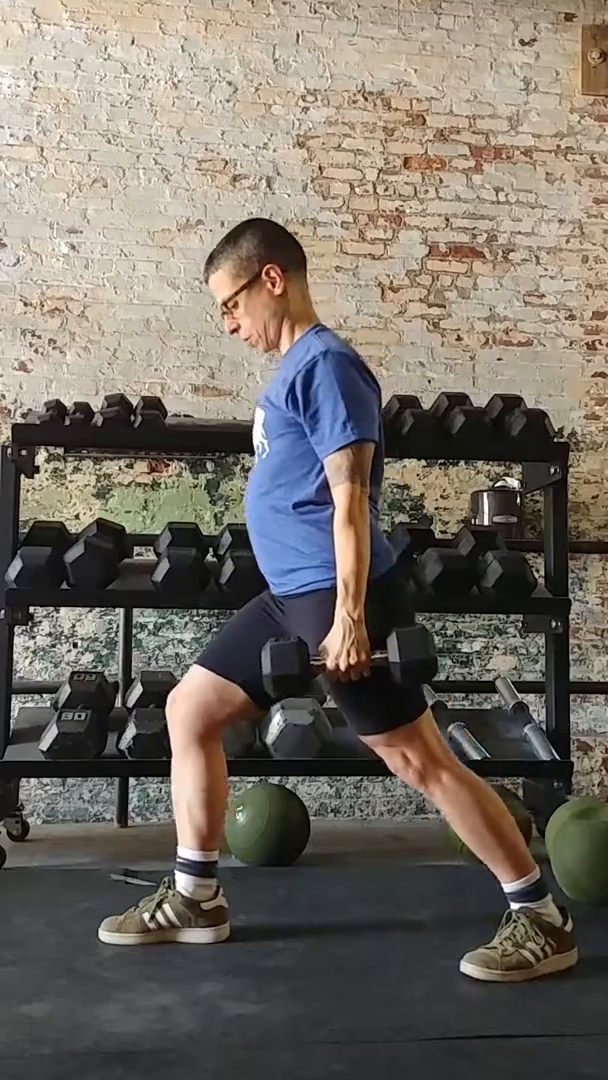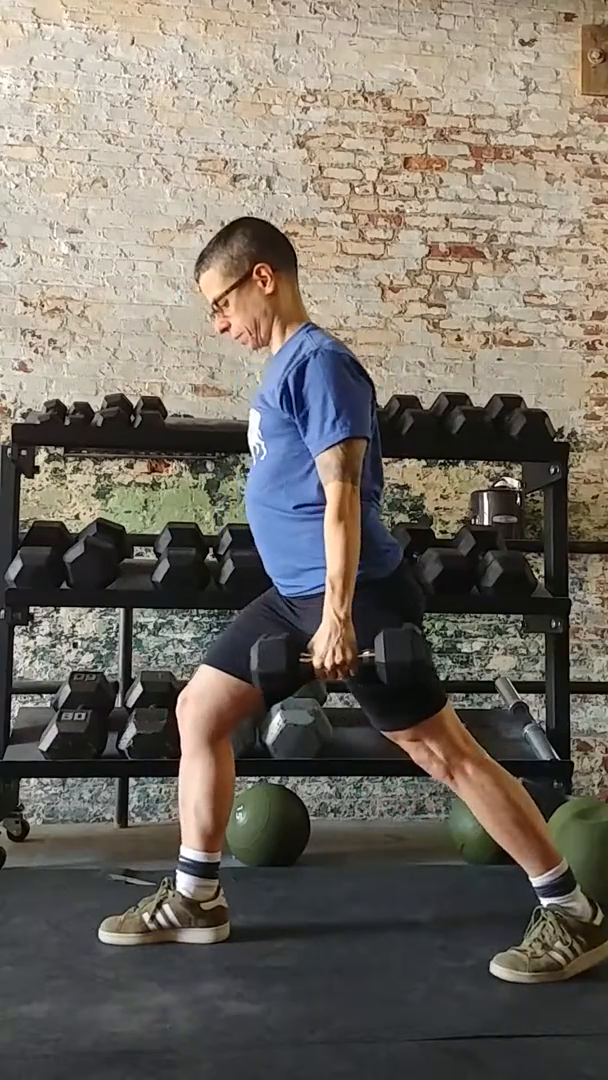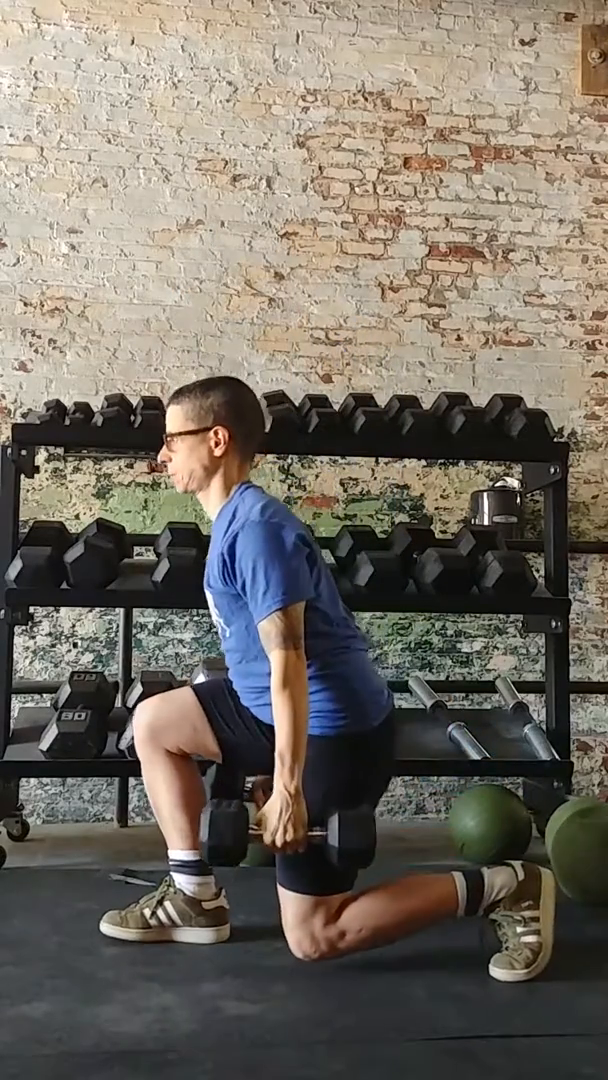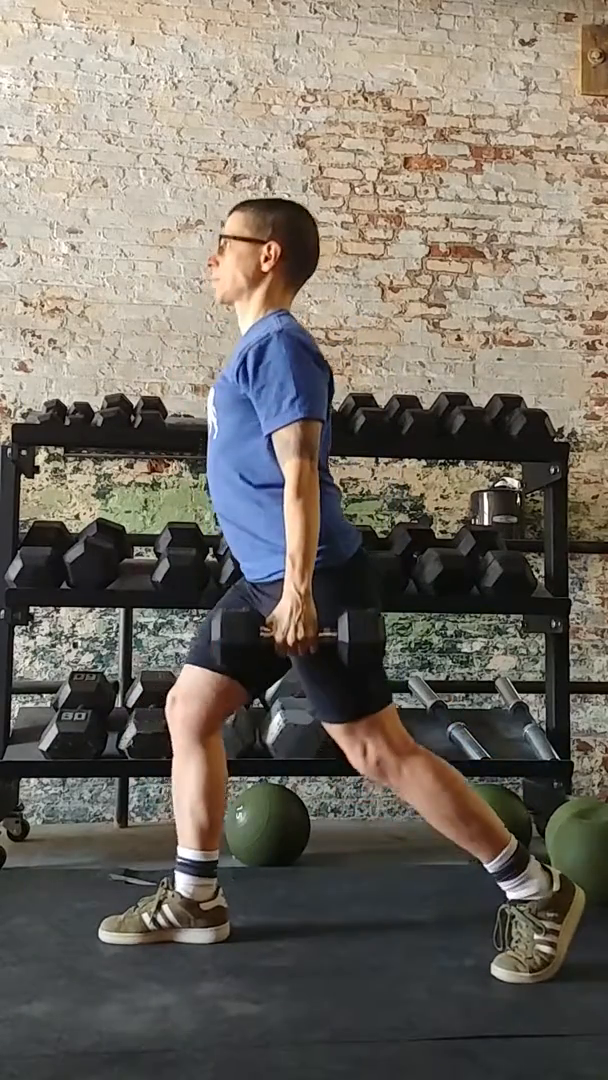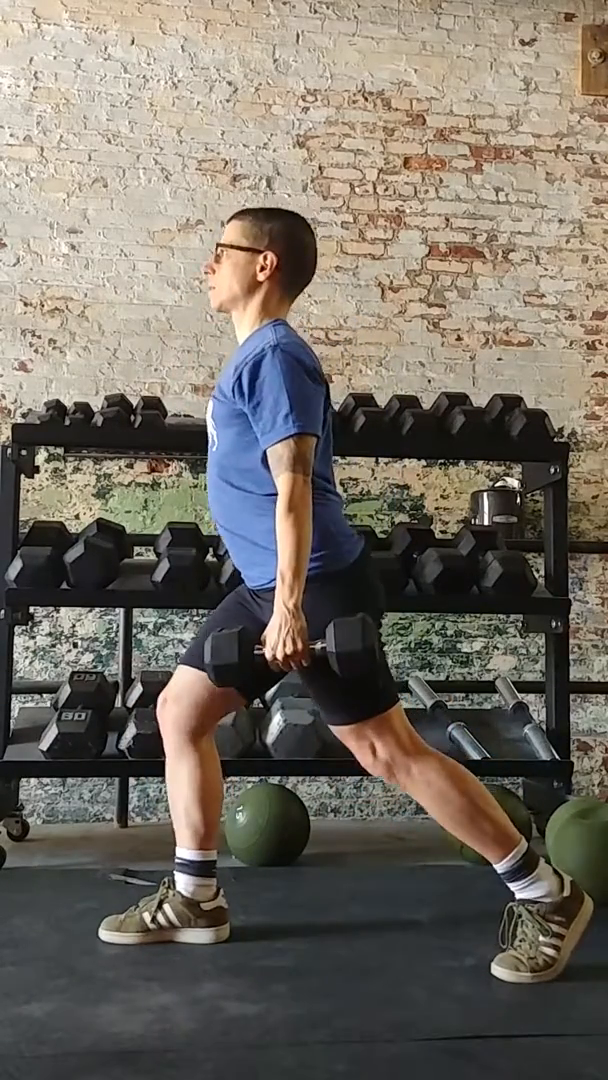
dt=1s
person 1, frame 1
left shoulder: (325, 363)
right shoulder: (295, 368)
left elbow: (350, 499)
left wrist: (350, 616)
left hip: (335, 596)
right hip: (290, 594)
left knee: (420, 760)
right knee: (189, 712)
left ankle: (542, 918)
right ankle: (194, 897)
person 1, frame 2
left shoulder: (319, 361)
right shoulder: (286, 365)
left elbow: (342, 498)
left wrist: (340, 614)
left hip: (353, 594)
right hip: (294, 591)
left knee: (445, 753)
right knee: (198, 710)
right ankle: (195, 898)
person 1, frame 3
left shoulder: (256, 526)
right shoulder: (235, 519)
left elbow: (288, 664)
left wrist: (286, 791)
right wrist: (270, 760)
left hip: (333, 730)
right hip: (288, 714)
left knee: (314, 936)
right knee: (153, 724)
left ankle: (506, 889)
right ankle: (194, 898)
person 1, frame 4
left shoulder: (277, 344)
right shoulder: (256, 347)
left elbow: (300, 476)
left wrist: (299, 591)
left hip: (314, 580)
right hip: (264, 577)
left knee: (381, 751)
right knee: (188, 713)
left ankle: (537, 891)
right ankle: (194, 899)
person 1, frame 5
left shoulder: (273, 356)
right shoulder: (254, 356)
left elbow: (294, 488)
left wrist: (290, 607)
left hip: (315, 587)
right hip: (264, 585)
left knee: (389, 750)
right knee: (179, 712)
left ankle: (546, 895)
right ankle: (193, 899)
